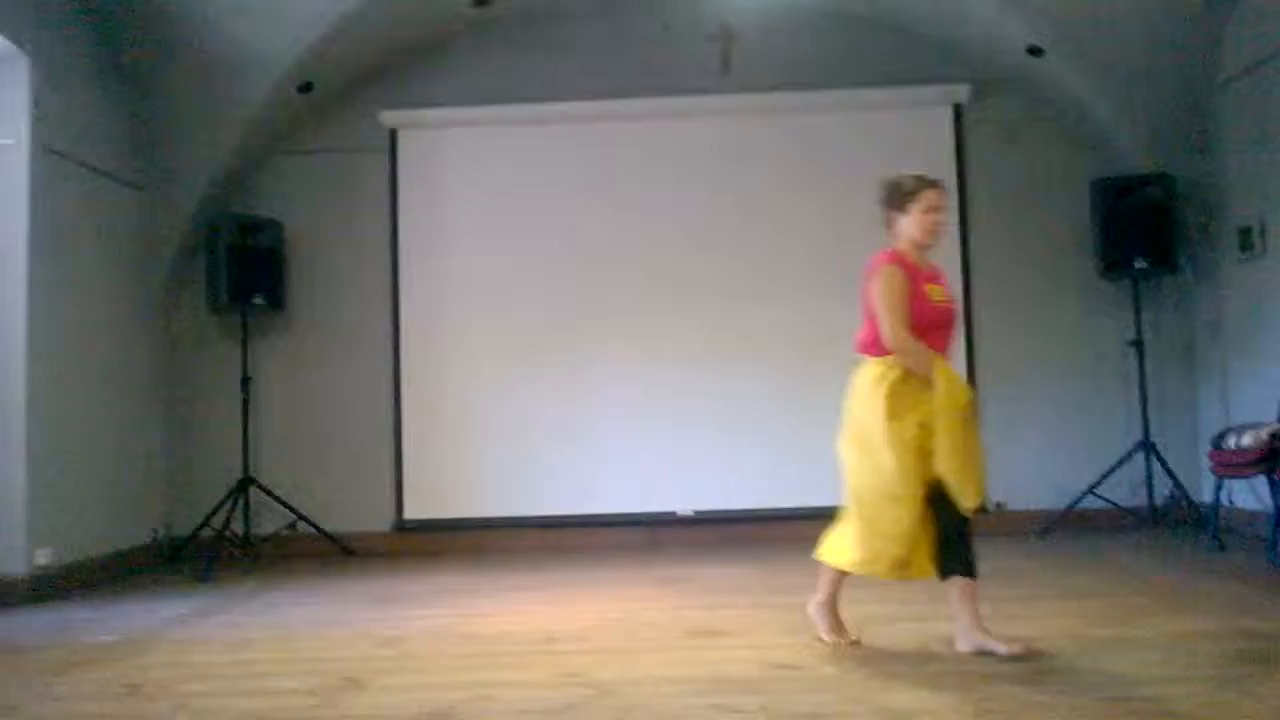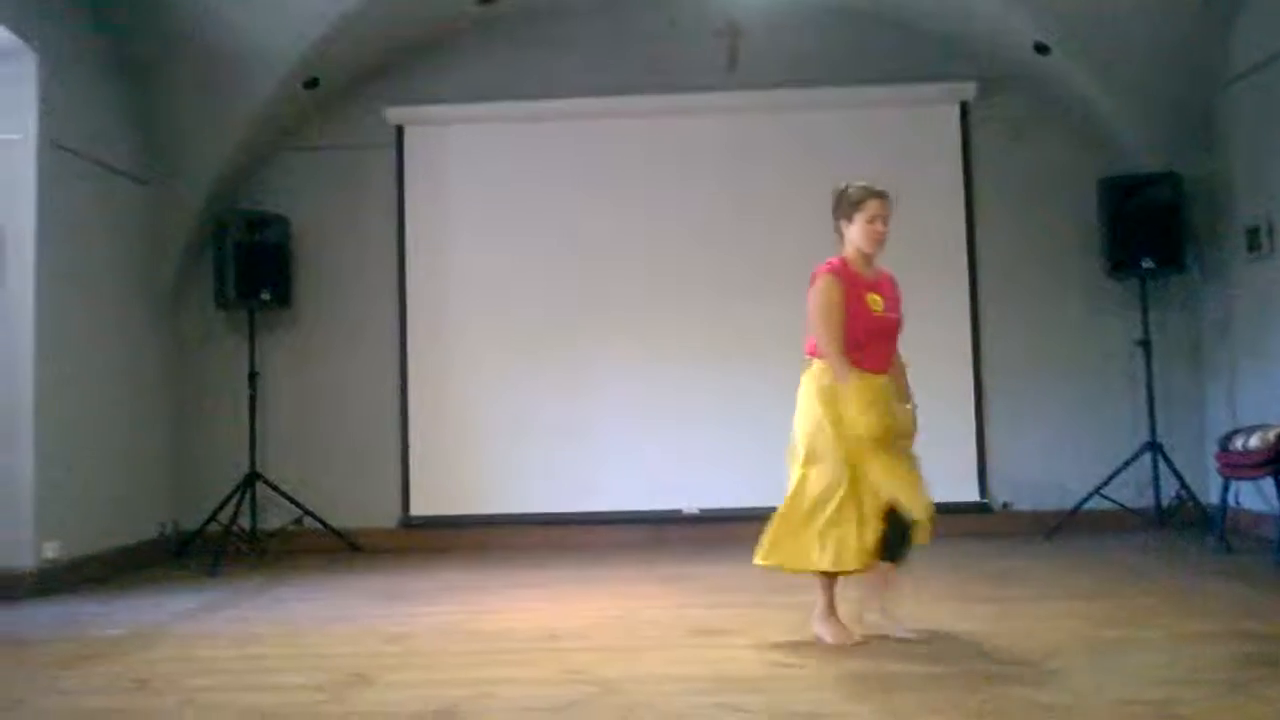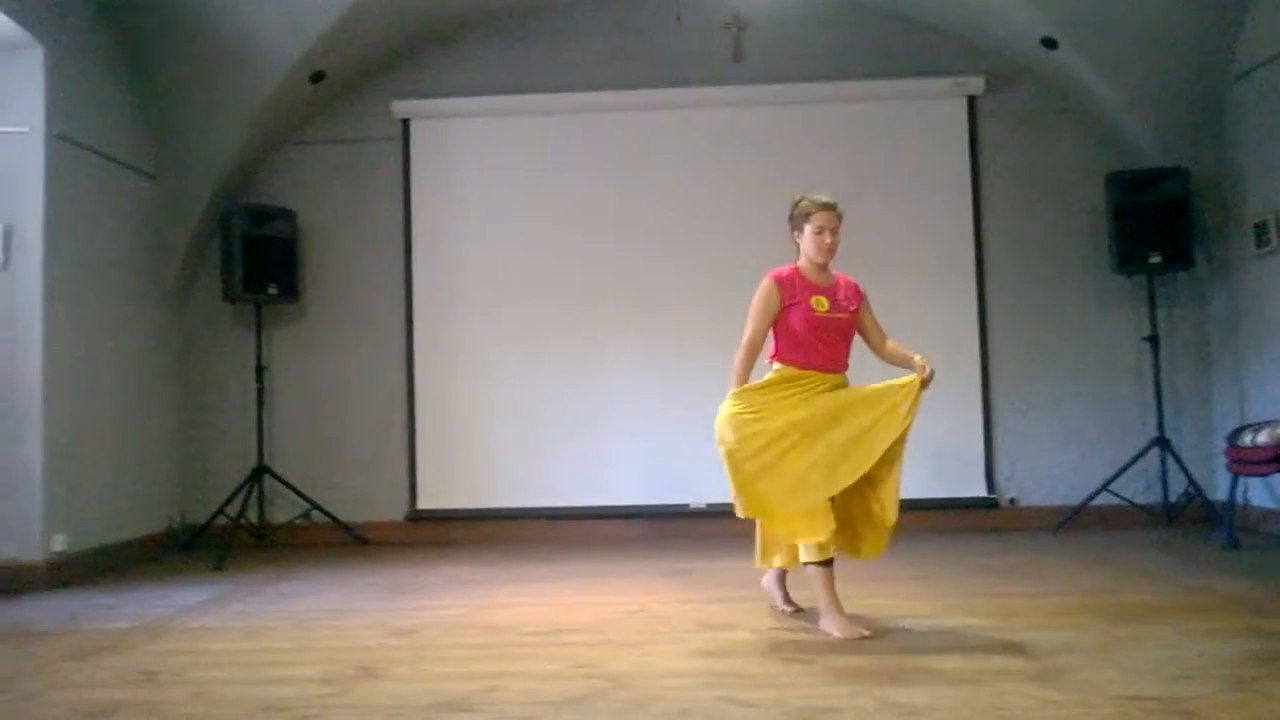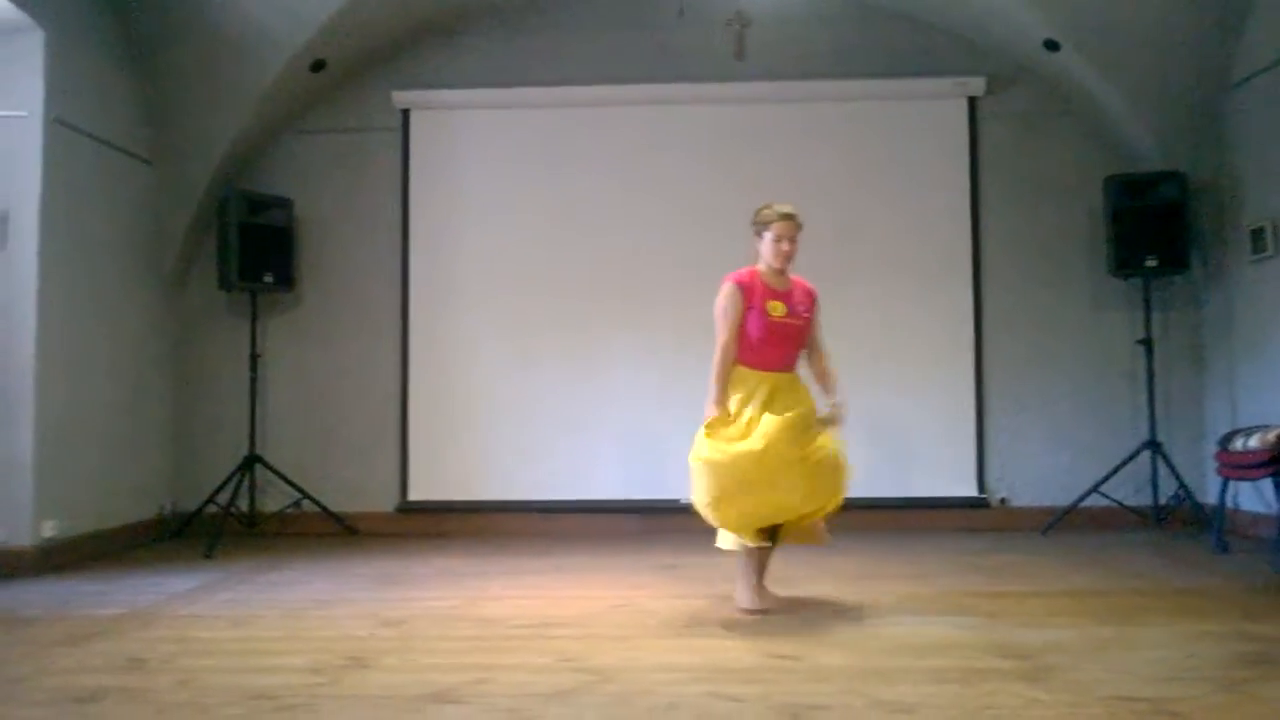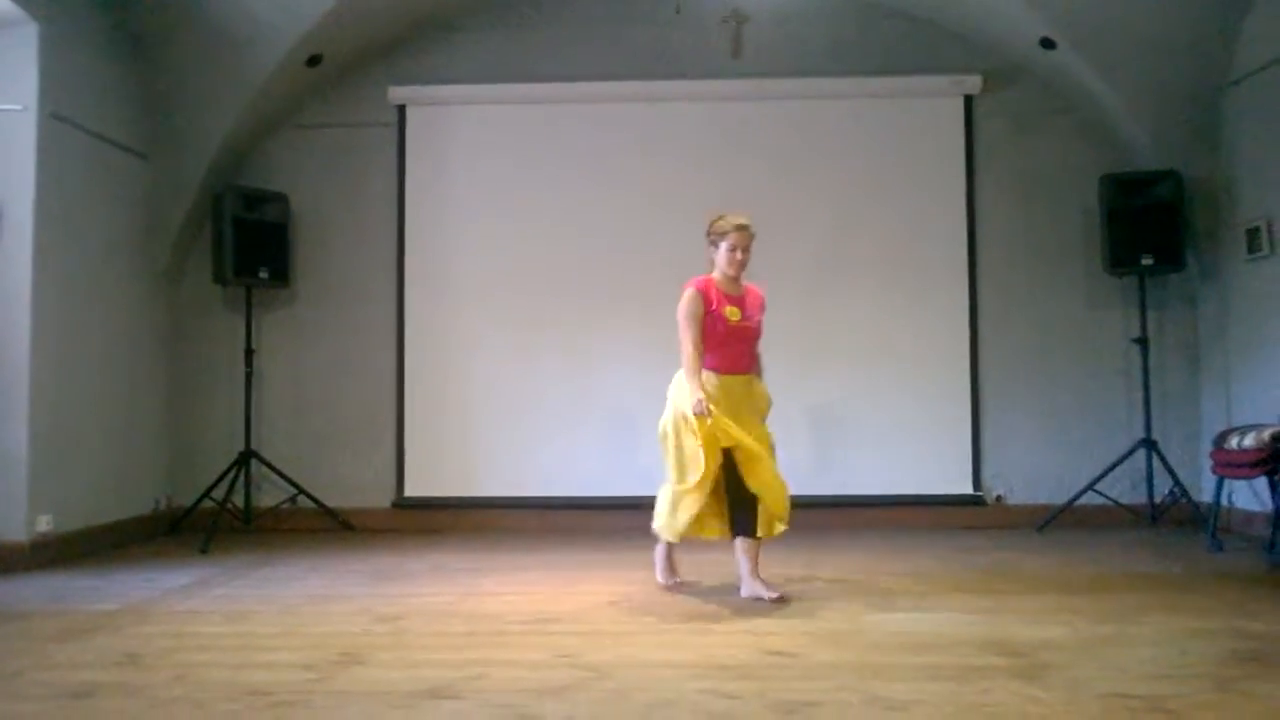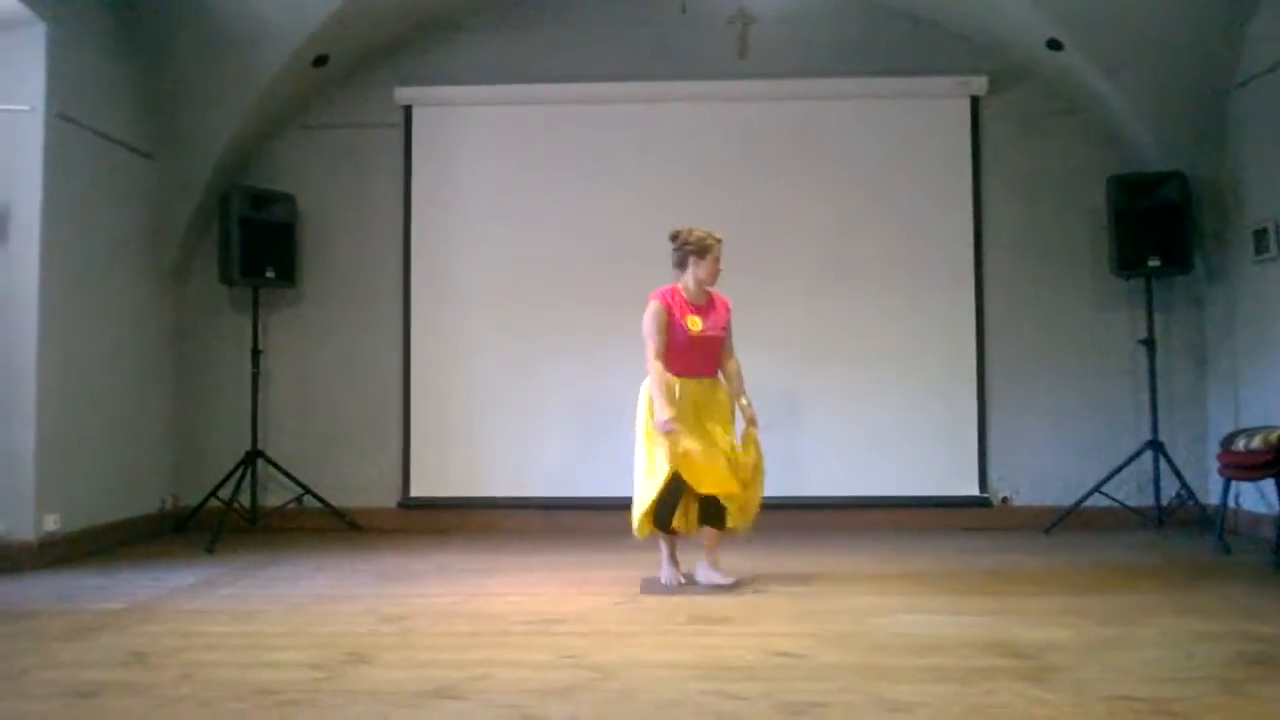
dt=0.3s
person 1, frame 1
left shoulder: (933, 273)
right shoulder: (888, 269)
right elbow: (896, 339)
right wrist: (945, 381)
left hip: (926, 399)
right hip: (889, 396)
left knee: (951, 509)
right knee: (881, 506)
left ankle: (971, 630)
right ankle: (824, 602)
person 1, frame 2
left shoulder: (888, 283)
right shoulder: (830, 279)
right elbow: (829, 350)
left wrist: (906, 403)
right wrist: (862, 406)
left hip: (877, 402)
right hip: (833, 400)
left knee: (898, 501)
right knee: (837, 503)
left ankle: (874, 606)
right ankle: (824, 614)
person 1, frame 3
left shoulder: (850, 290)
right shoulder: (778, 284)
left elbow: (881, 343)
right elbow: (752, 341)
left wrist: (915, 362)
right wrist: (734, 397)
left hip: (838, 398)
right hip: (789, 396)
left knee: (831, 495)
right knee: (810, 495)
left ankle: (775, 576)
right ankle: (830, 610)
person 1, frame 4
left shoulder: (805, 294)
right shoulder: (738, 286)
left elbow: (814, 352)
right elbow: (724, 347)
left wrist: (832, 399)
right wrist: (716, 402)
left hip: (788, 395)
right hip: (745, 393)
left knee: (780, 487)
right knee: (751, 484)
left ankle: (754, 581)
right ankle: (748, 584)
person 1, frame 5
left shoulder: (755, 298)
right shoulder: (697, 293)
right elbow: (689, 348)
left wrist: (761, 398)
right wrist: (697, 392)
left hip: (742, 397)
right hip: (699, 396)
left knee: (745, 483)
right knee: (695, 481)
left ankle: (750, 579)
right ankle: (662, 553)
person 1, frame 6
left shoulder: (721, 305)
right shoulder: (661, 303)
left elbow: (727, 358)
right elbow: (654, 359)
left wrist: (742, 401)
right wrist: (664, 407)
left hip: (709, 398)
right hip: (669, 398)
left knee: (717, 476)
right knee: (673, 478)
left ankle: (709, 564)
right ankle: (669, 561)
